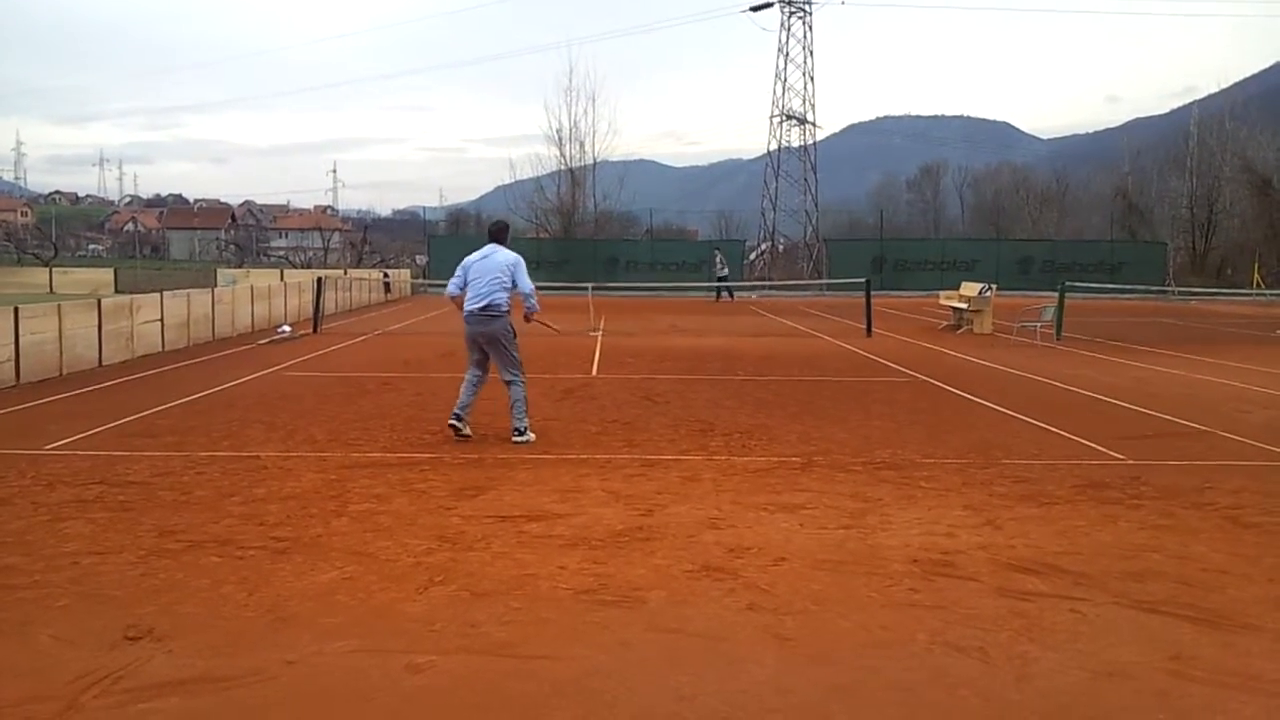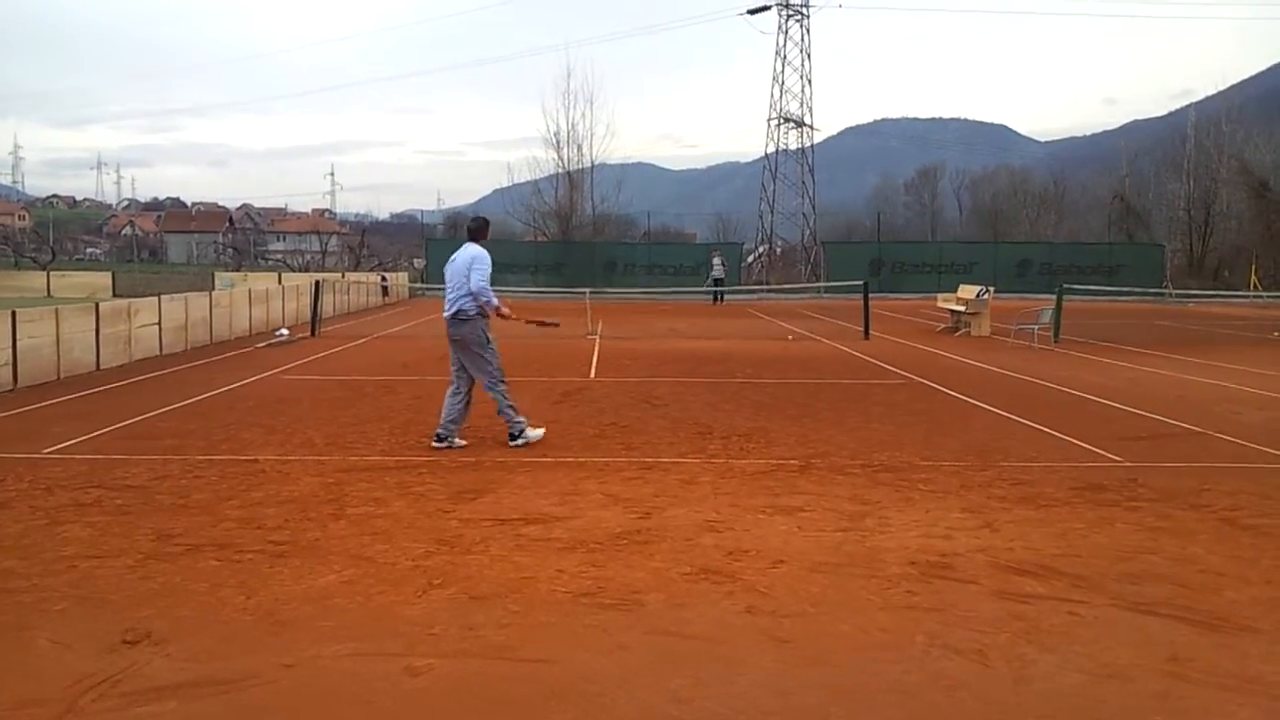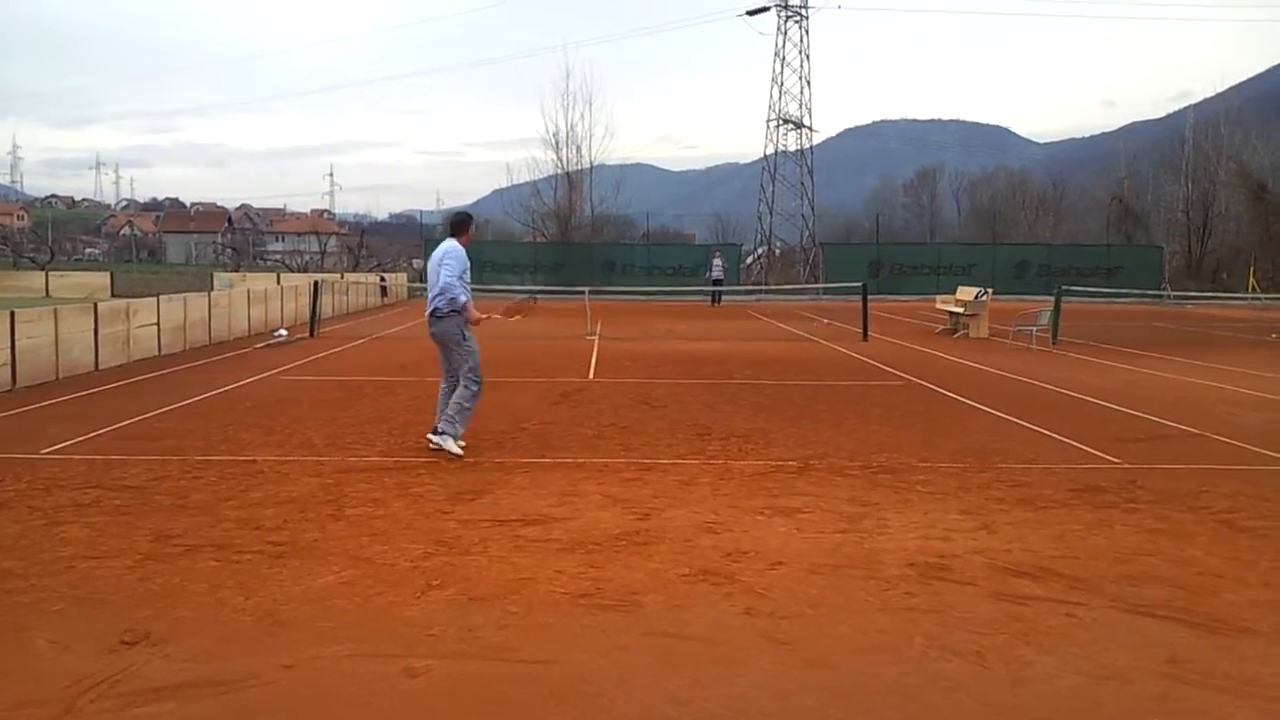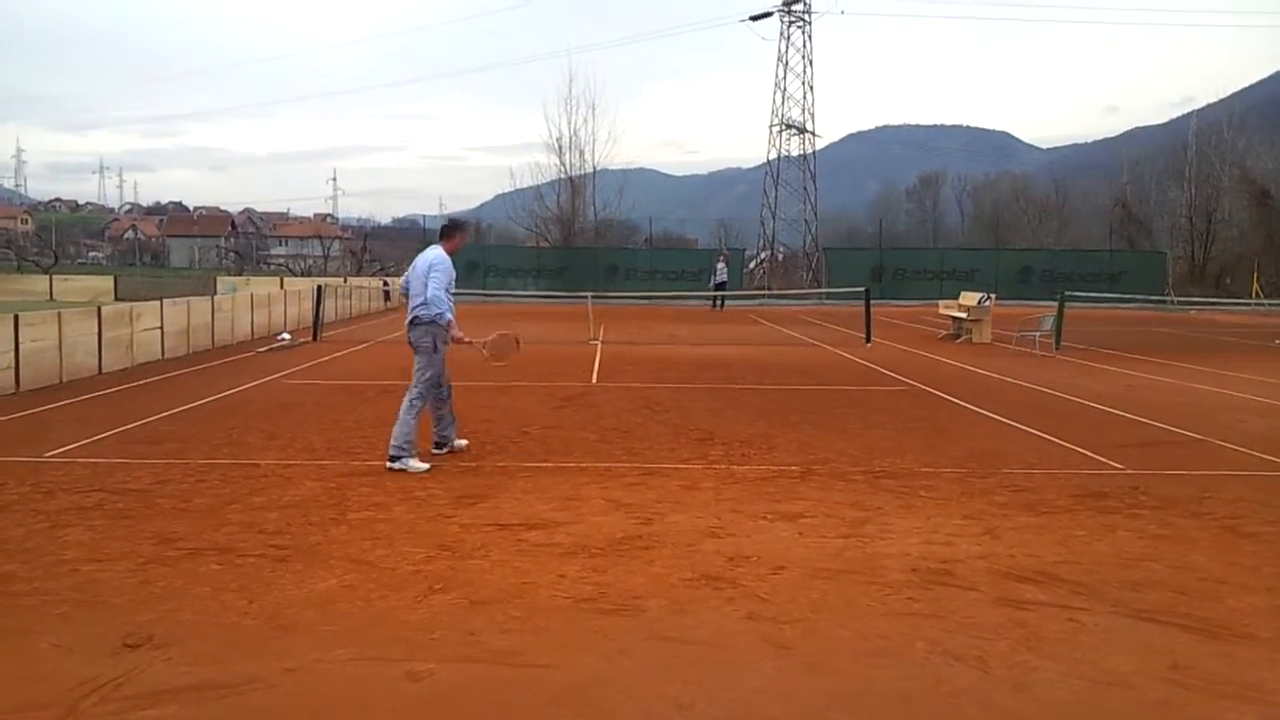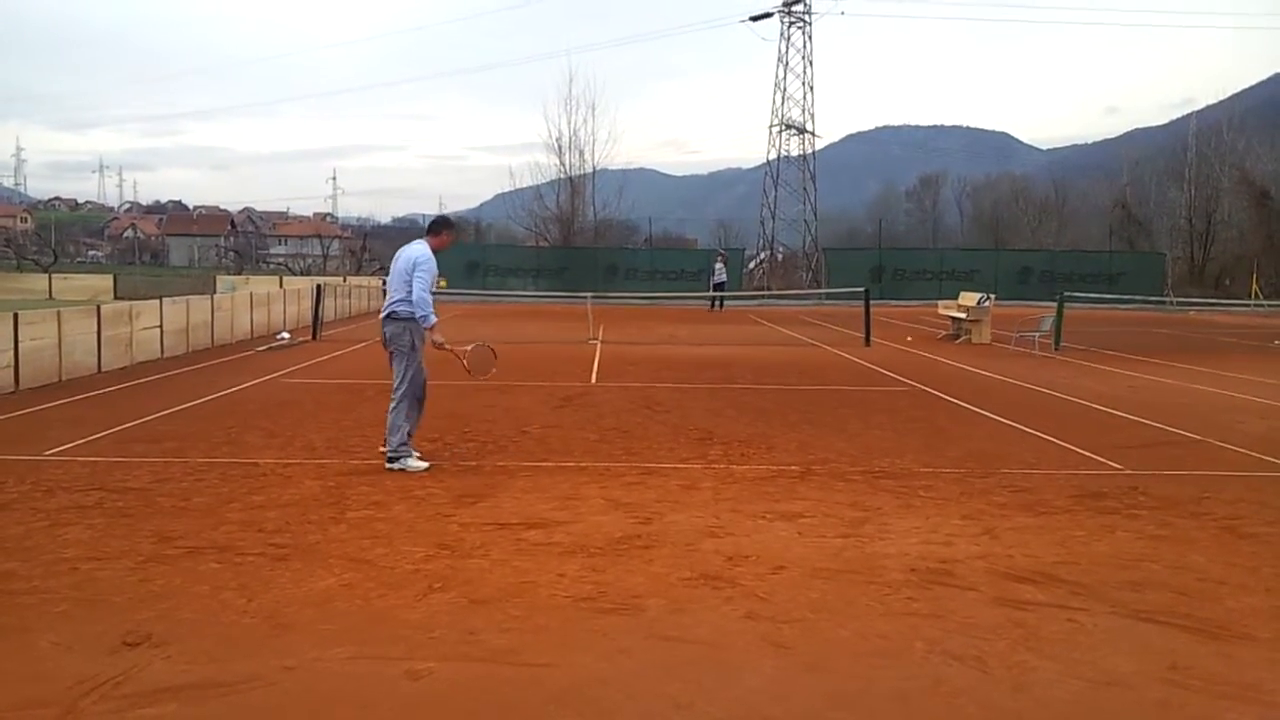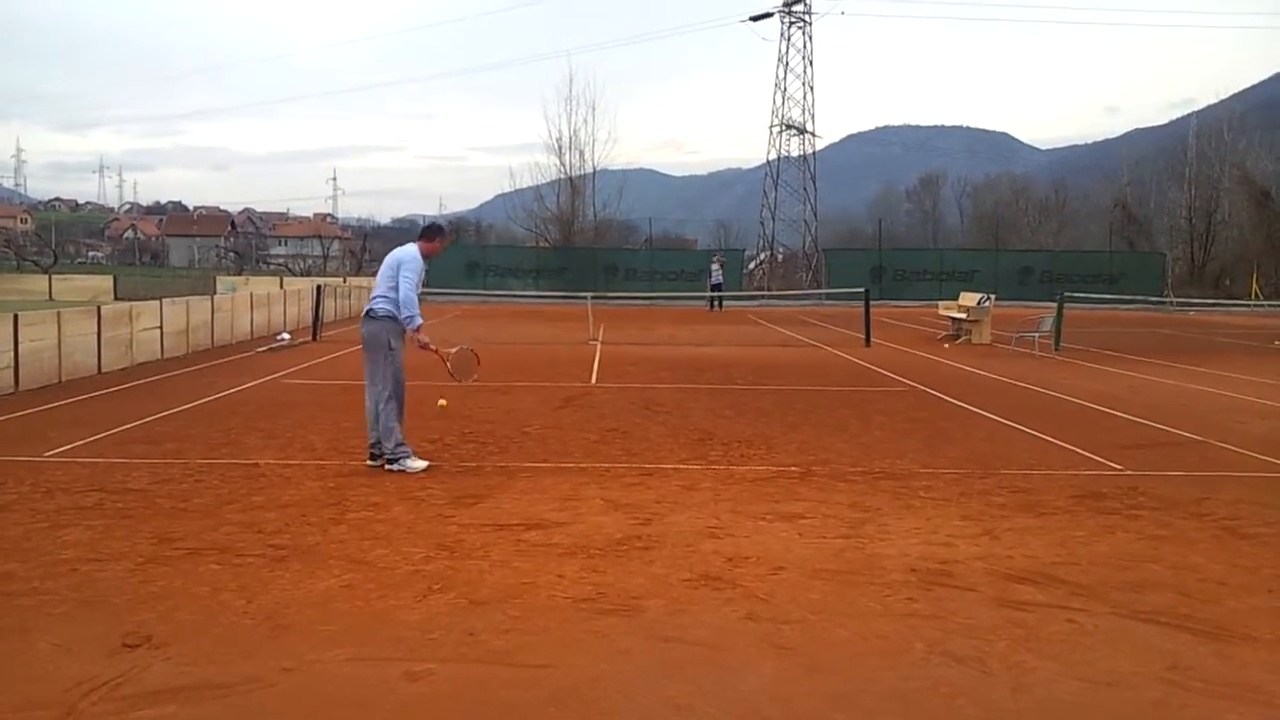
dt=0.3s
person 1, frame 1
left shoulder: (470, 259)
right shoulder: (513, 258)
left elbow: (452, 292)
right elbow: (526, 290)
right wrist: (530, 312)
left hip: (472, 322)
right hip: (497, 321)
left knee: (475, 371)
right knee: (514, 375)
left ankle: (459, 416)
right ankle: (520, 429)
person 1, frame 2
left shoulder: (453, 258)
right shoulder: (479, 254)
right elbow: (479, 288)
right wrist: (498, 307)
left hip: (453, 324)
right hip: (471, 324)
left knee: (461, 381)
right knee: (494, 379)
left ankle: (445, 434)
right ankle: (517, 431)
person 1, frame 3
left shoulder: (440, 251)
right shoulder: (456, 251)
right elbow: (450, 285)
right wrist: (468, 310)
left hip: (438, 321)
right hip: (452, 321)
left knee: (451, 381)
right knee: (471, 379)
left ankle: (446, 431)
right ankle: (445, 430)
person 1, frame 4
left shoulder: (424, 256)
right shoulder: (441, 260)
left elbow: (404, 287)
right elbow: (435, 297)
right wrist: (452, 326)
left hip: (418, 327)
right hip: (430, 329)
left knee: (441, 388)
right knee: (420, 392)
left ankle: (445, 439)
right ankle: (399, 453)
person 1, frame 5
left shoulder: (406, 250)
right shoulder: (425, 257)
left elbow: (392, 284)
right elbow: (420, 297)
right wrist: (434, 329)
left hip: (393, 323)
right hip: (406, 326)
left knee: (415, 387)
right knee: (405, 391)
left ankle: (398, 443)
right ankle: (398, 455)
person 1, frame 6
left shoulder: (402, 253)
right shoulder: (412, 257)
right elbow: (406, 296)
left wrist: (412, 326)
right wrist: (419, 330)
left hip: (376, 323)
right hip: (384, 326)
left knee: (378, 392)
right knee: (390, 392)
left ankle: (378, 450)
right ankle: (397, 455)
